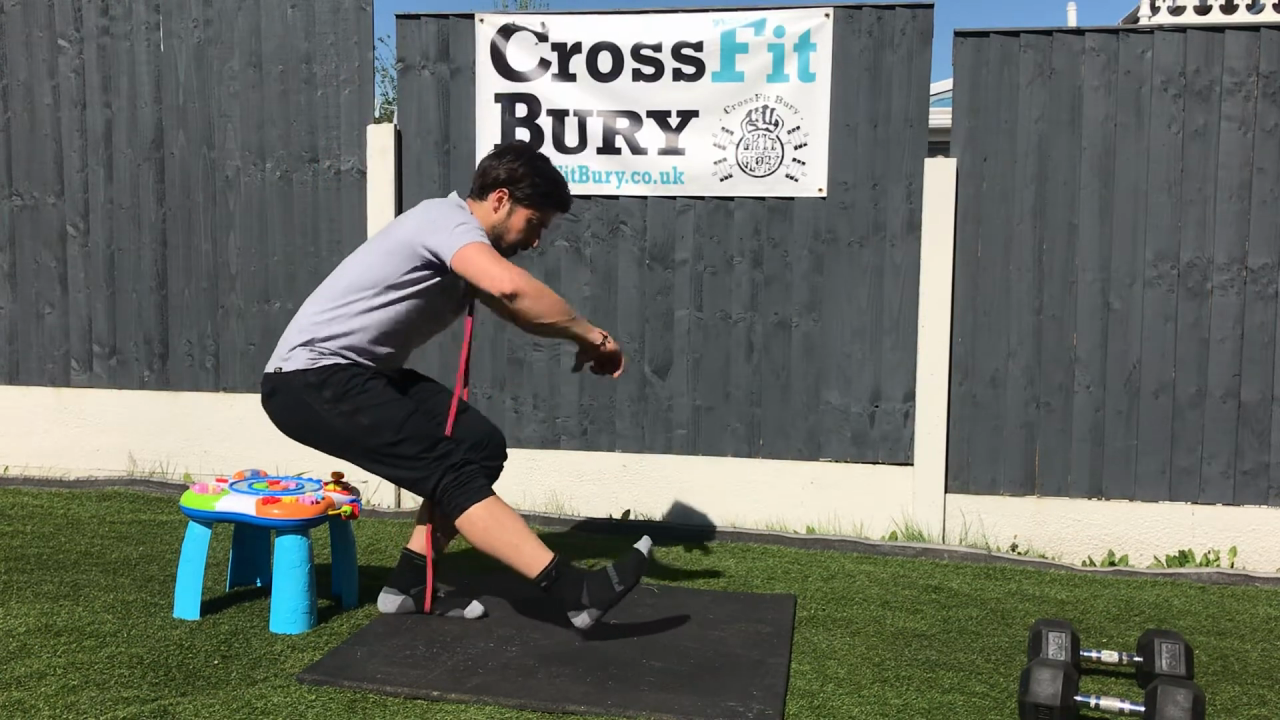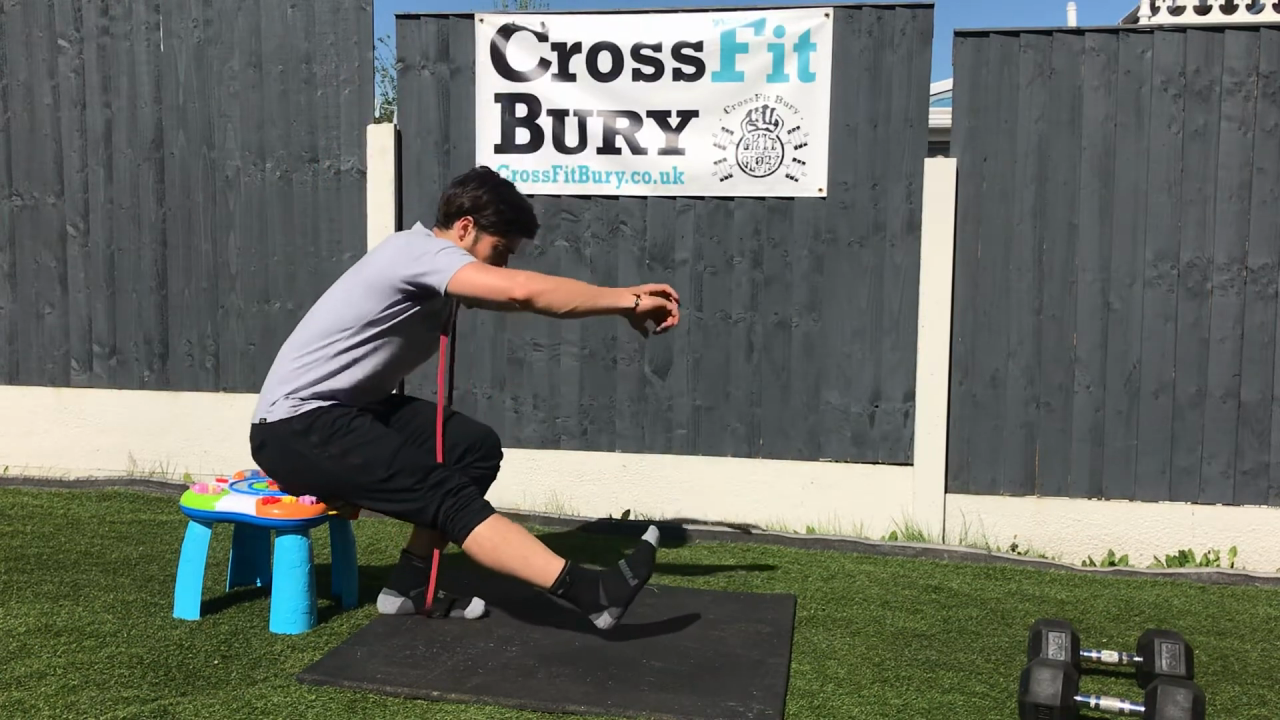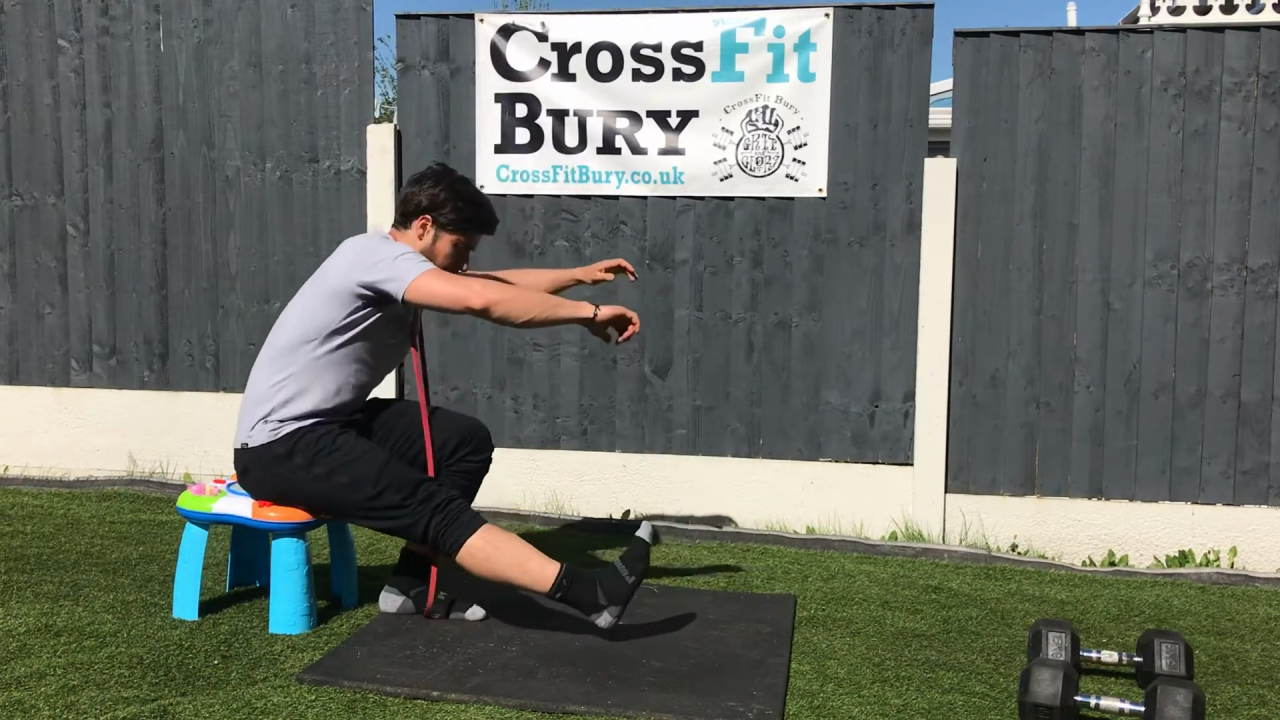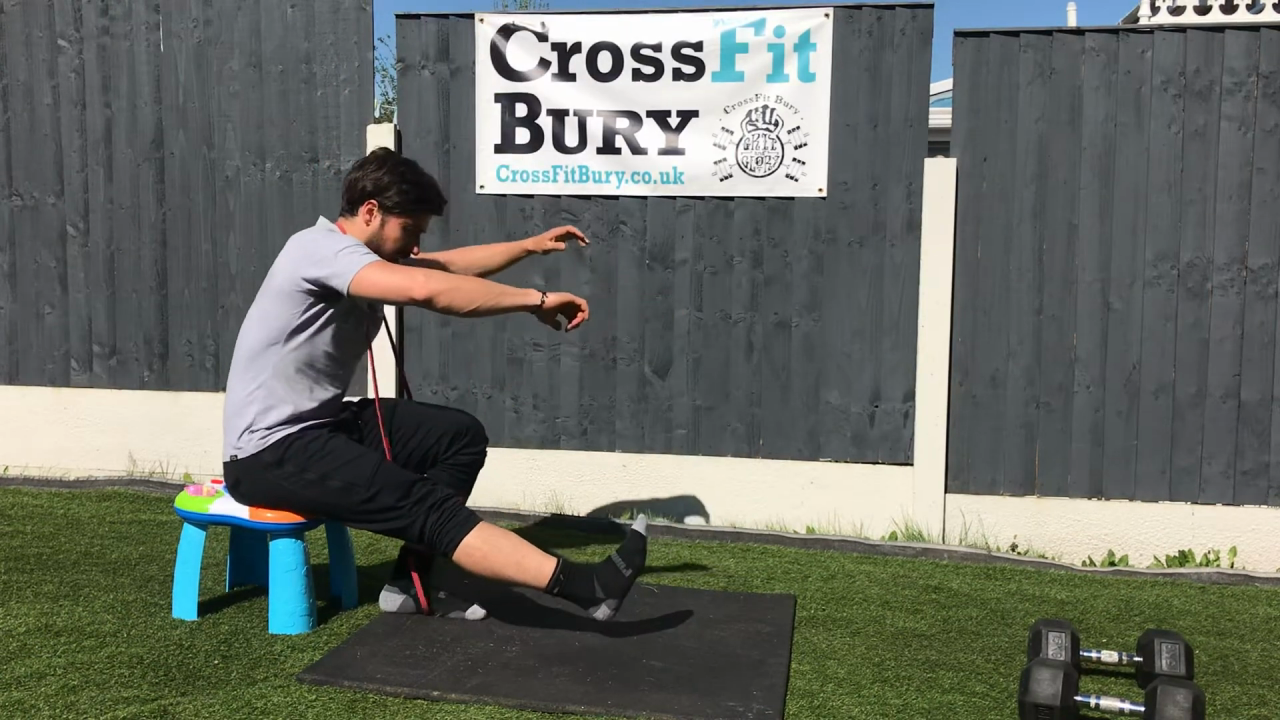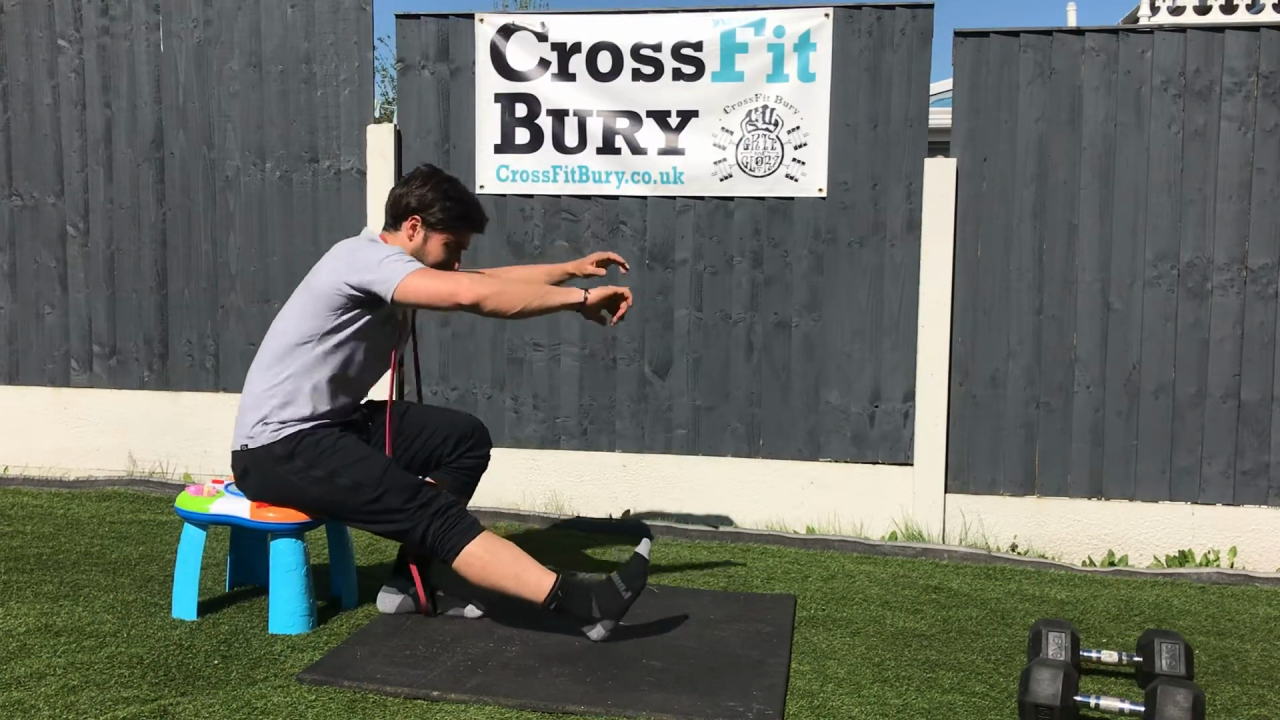
dt=0.4s
person 1, frame 1
left shoulder: (458, 244)
right shoulder: (446, 219)
left elbow: (508, 300)
right elbow: (511, 288)
left wrist: (584, 337)
right wrist: (592, 336)
left hip: (357, 372)
right hip: (306, 380)
left knee: (480, 445)
right knee: (448, 469)
left ankle: (407, 585)
right ankle: (573, 589)
person 1, frame 2
left shoulder: (435, 268)
right shoulder: (418, 250)
left elbow: (529, 290)
right elbow: (522, 291)
left wrist: (622, 293)
right wrist: (628, 304)
left hip: (343, 411)
right hip: (293, 428)
left knee: (476, 448)
right knee: (444, 493)
left ankle: (409, 586)
right ankle: (587, 590)
person 1, frame 3
left shoulder: (393, 263)
right shoulder: (376, 255)
left elbow: (495, 284)
right elbow: (482, 301)
left wrist: (578, 274)
right wrist: (590, 312)
left hip: (332, 422)
right hip: (278, 448)
left knee: (467, 442)
right knee: (431, 505)
left ankle: (409, 586)
right ankle: (583, 591)
person 1, frame 4
left shoulder: (358, 257)
right shoulder: (320, 249)
left elbow: (448, 267)
right elbow: (427, 291)
left wrist: (530, 245)
right wrist: (537, 299)
left hip: (321, 424)
right hip: (267, 455)
left knee: (460, 435)
right knee: (425, 505)
left ankle: (408, 585)
right ankle: (582, 585)
person 1, frame 5
left shoulder: (388, 268)
right shoulder: (365, 259)
left elbow: (483, 281)
right elbow: (472, 296)
left wrist: (570, 269)
right wrist: (580, 297)
left hip: (326, 425)
right hip: (274, 449)
left knee: (464, 438)
right knee: (429, 509)
left ankle: (406, 583)
right ankle: (580, 602)
